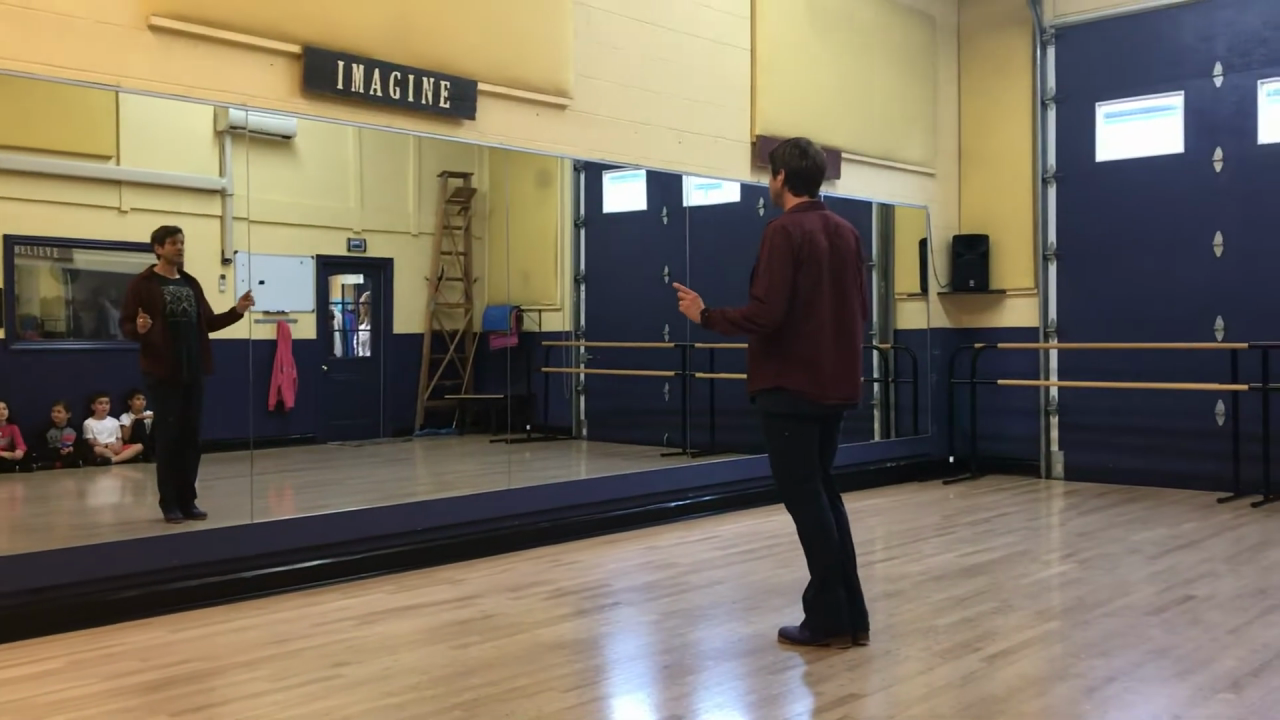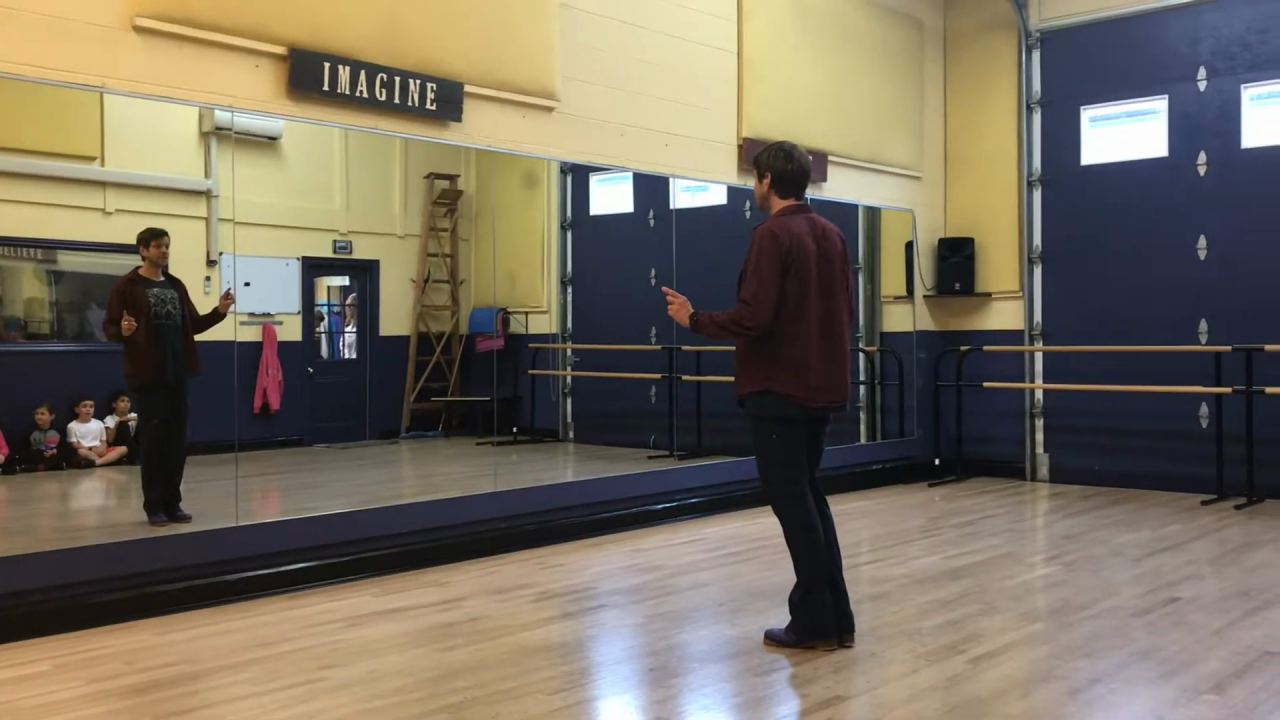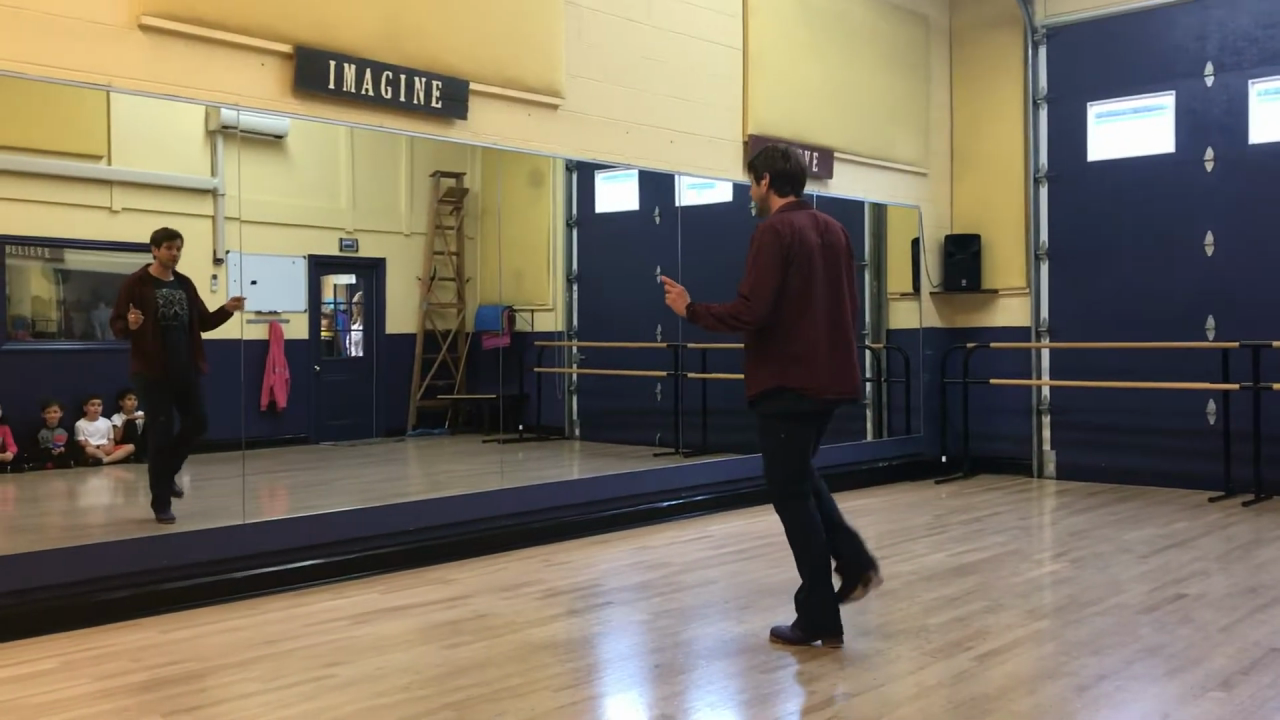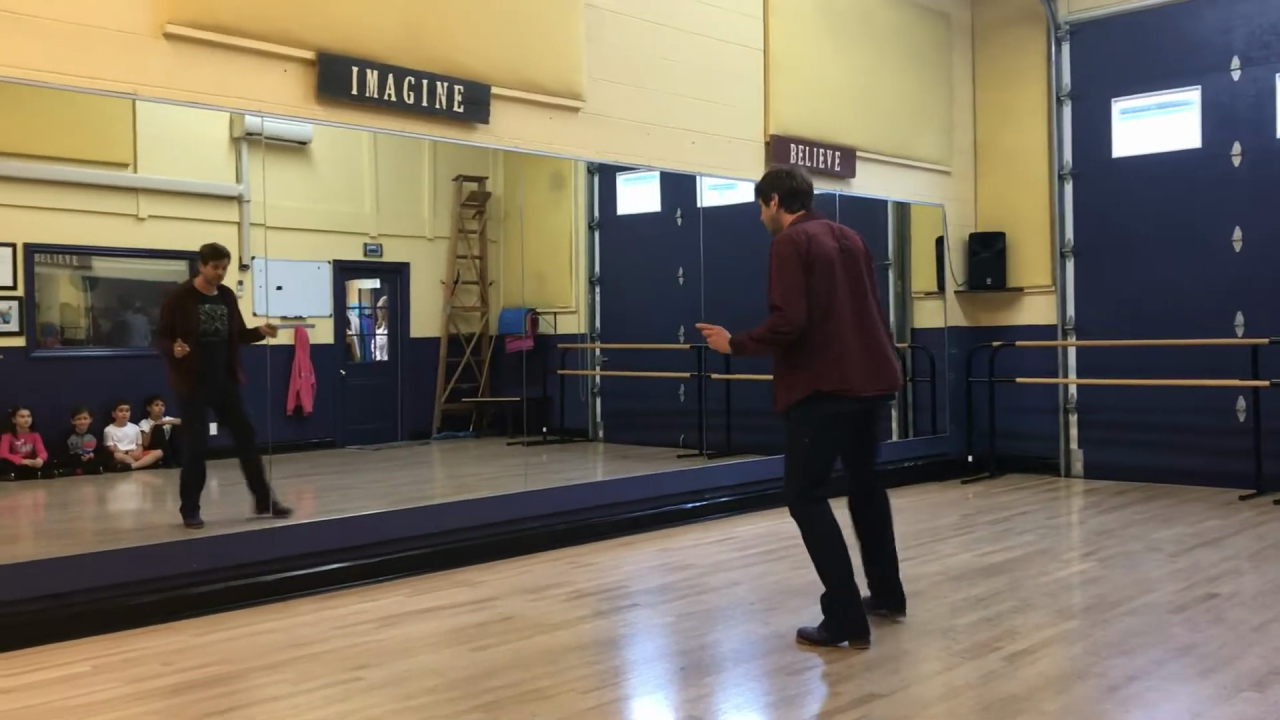
dt=0.5s
person 1, frame 1
left shoulder: (785, 231)
right shoulder: (846, 233)
left elbow: (766, 314)
right elbow: (859, 309)
left wrist: (705, 315)
left hip: (790, 387)
right hip: (833, 385)
left knee: (804, 497)
right knee: (822, 492)
left ankle: (828, 618)
right ankle: (850, 614)
person 1, frame 2
left shoulder: (772, 235)
right shoulder: (832, 236)
left elbow: (754, 317)
right elbow: (844, 311)
left wrist: (694, 319)
left hip: (778, 390)
right hip: (822, 387)
left knee: (791, 501)
right knee: (808, 496)
left ankle: (814, 623)
right ankle: (836, 618)
person 1, frame 3
left shoulder: (774, 231)
right shoulder: (834, 230)
left elbow: (752, 311)
left wrist: (691, 310)
left hip: (788, 382)
right hip: (831, 377)
left knee: (791, 495)
right knee: (801, 480)
left ankle: (819, 619)
right ankle: (854, 562)
person 1, frame 4
left shoulder: (790, 244)
right shoulder: (850, 239)
left elbow: (788, 323)
left wrist: (735, 343)
left hip: (823, 387)
right hip: (874, 379)
left knee: (805, 496)
right knee: (865, 485)
left ankle: (845, 619)
right ankle: (888, 594)
person 2, frame 1
left shoulder: (191, 283)
right shoulder: (143, 284)
left elbow: (207, 323)
right elbow: (125, 325)
left wrist: (236, 311)
right wrist: (139, 329)
left hip: (193, 371)
right hip: (163, 373)
left knee: (191, 437)
right knee: (168, 437)
left ankle: (187, 500)
right ankle: (170, 503)
person 2, frame 2
left shoulder: (176, 286)
right shoulder: (128, 286)
left elbow: (193, 325)
right elbow: (109, 327)
left wrist: (219, 311)
right wrist: (123, 331)
left hip: (178, 373)
right hip: (147, 375)
left knee: (176, 440)
right knee: (153, 439)
left ankle: (172, 503)
right ankle: (154, 506)
person 2, frame 3
left shoulder: (185, 284)
right shoulder: (137, 284)
left elbow: (202, 322)
right elbow: (116, 324)
left wrist: (227, 309)
right wrist: (129, 325)
left hip: (186, 369)
right hip: (153, 371)
left knee: (198, 422)
right knee: (161, 434)
left ankle: (167, 473)
right ankle: (161, 503)
person 2, frame 4
left shoulder: (228, 297)
right shoulder: (179, 297)
left elbow: (237, 335)
right elbow: (161, 336)
left wrist: (259, 332)
right wrist: (173, 350)
left hip: (225, 379)
right hip: (192, 383)
left knee: (246, 436)
right knee: (196, 445)
left ankle: (264, 500)
right ankle: (190, 509)
